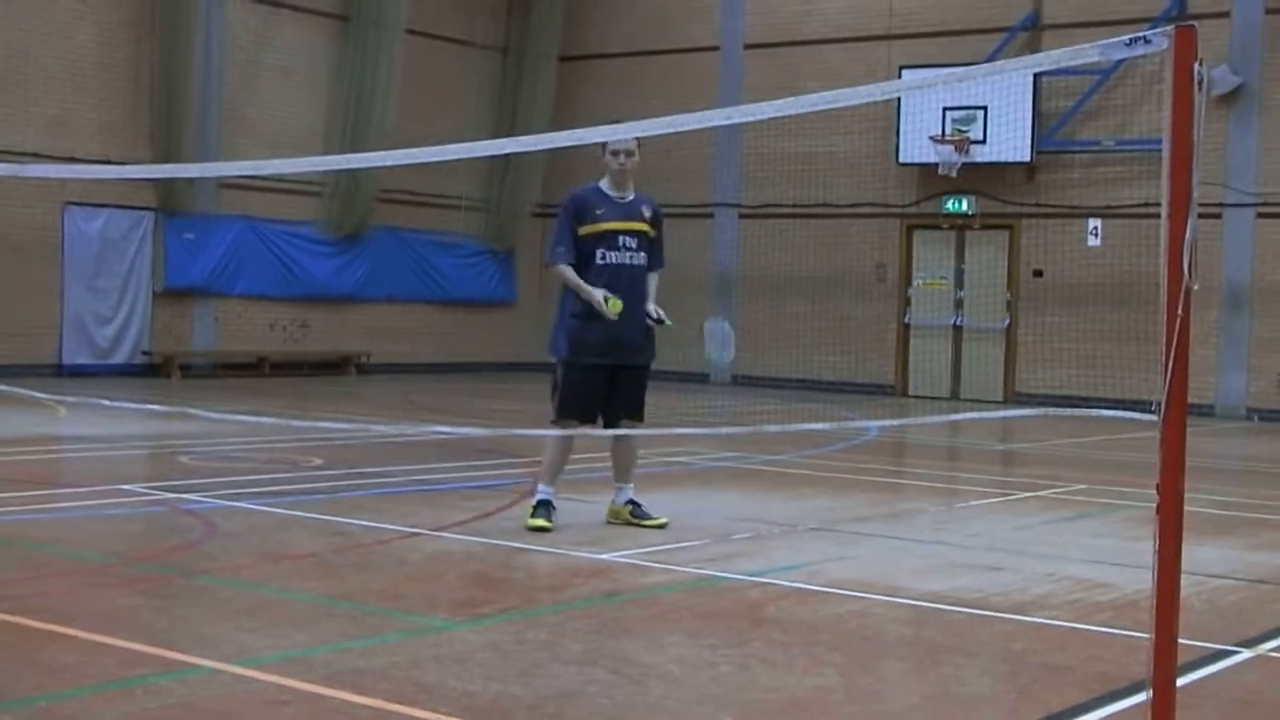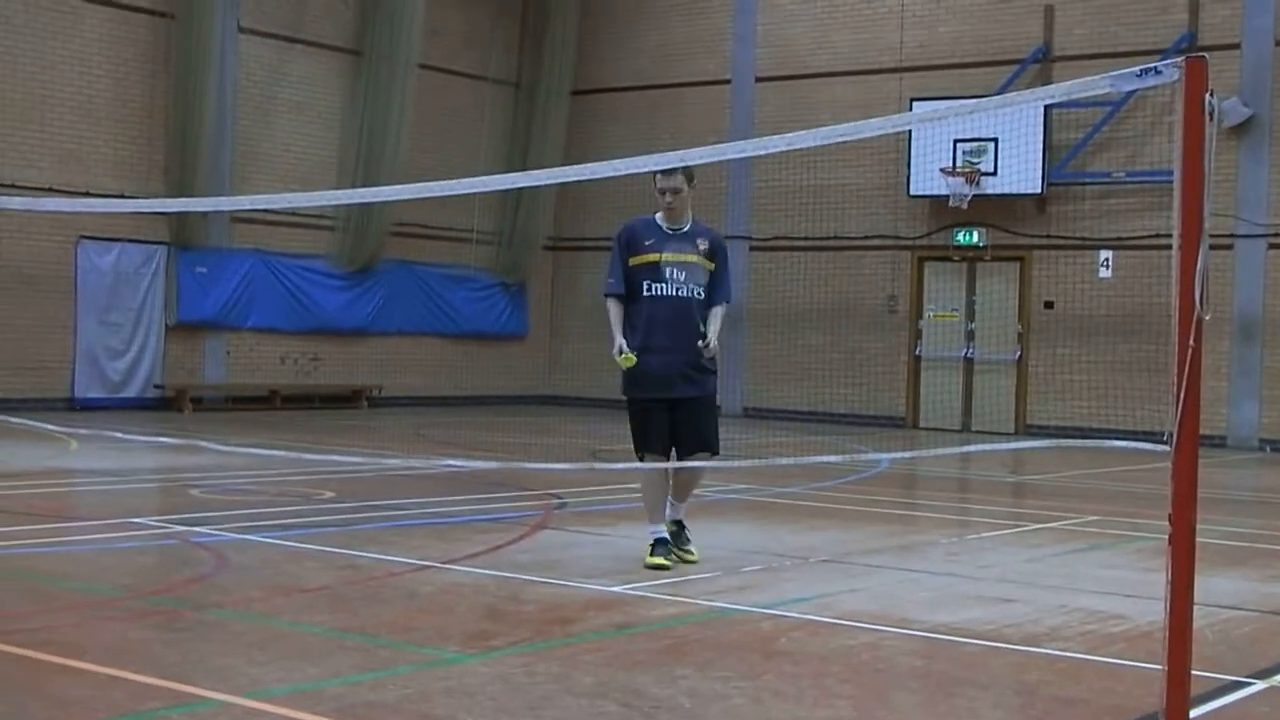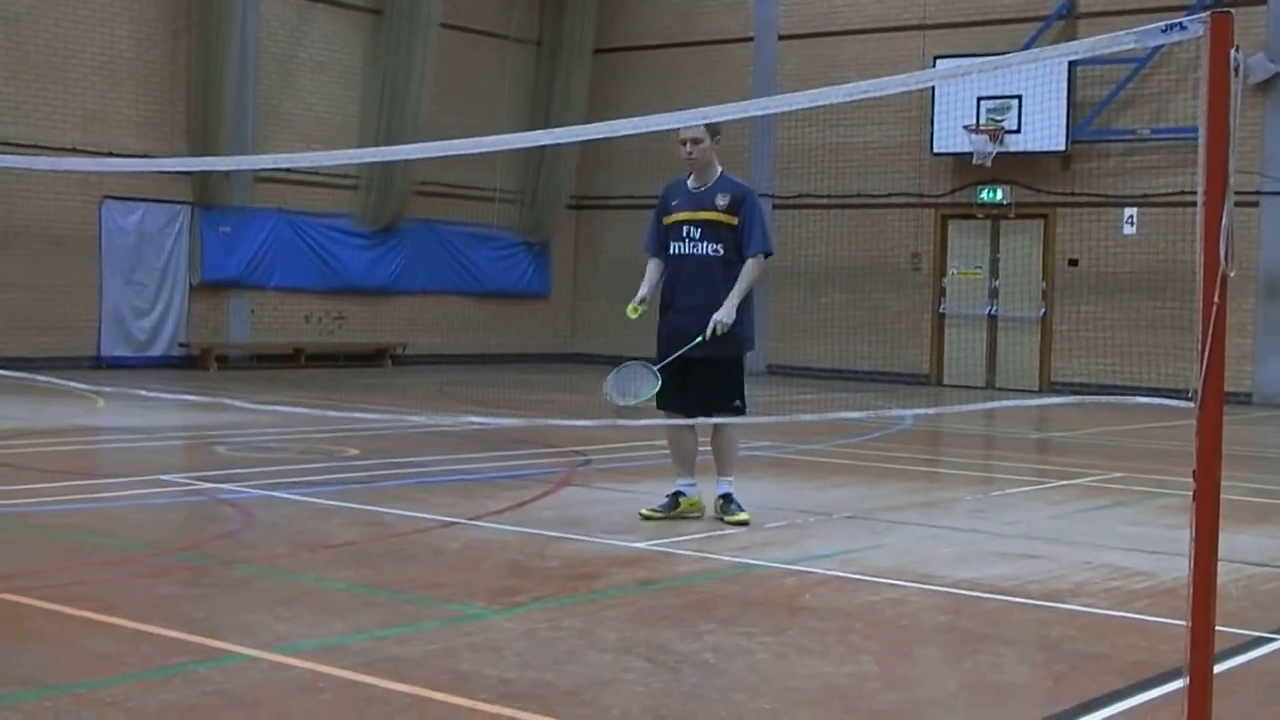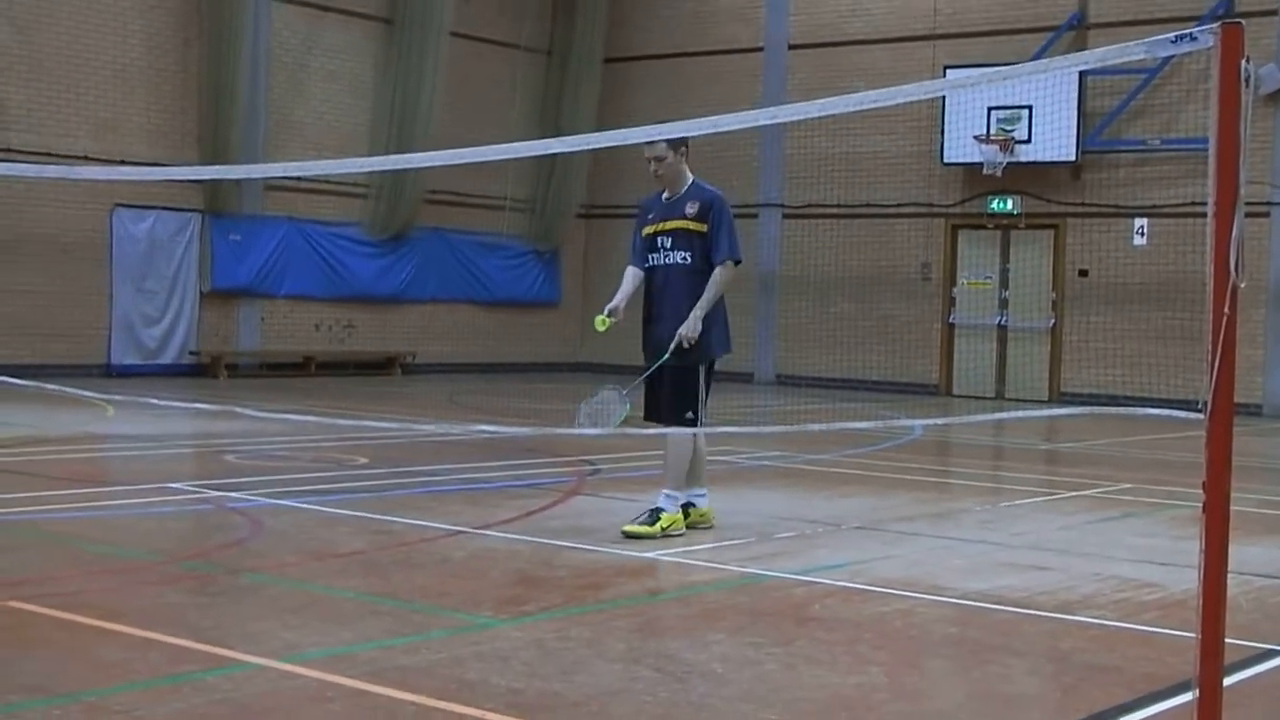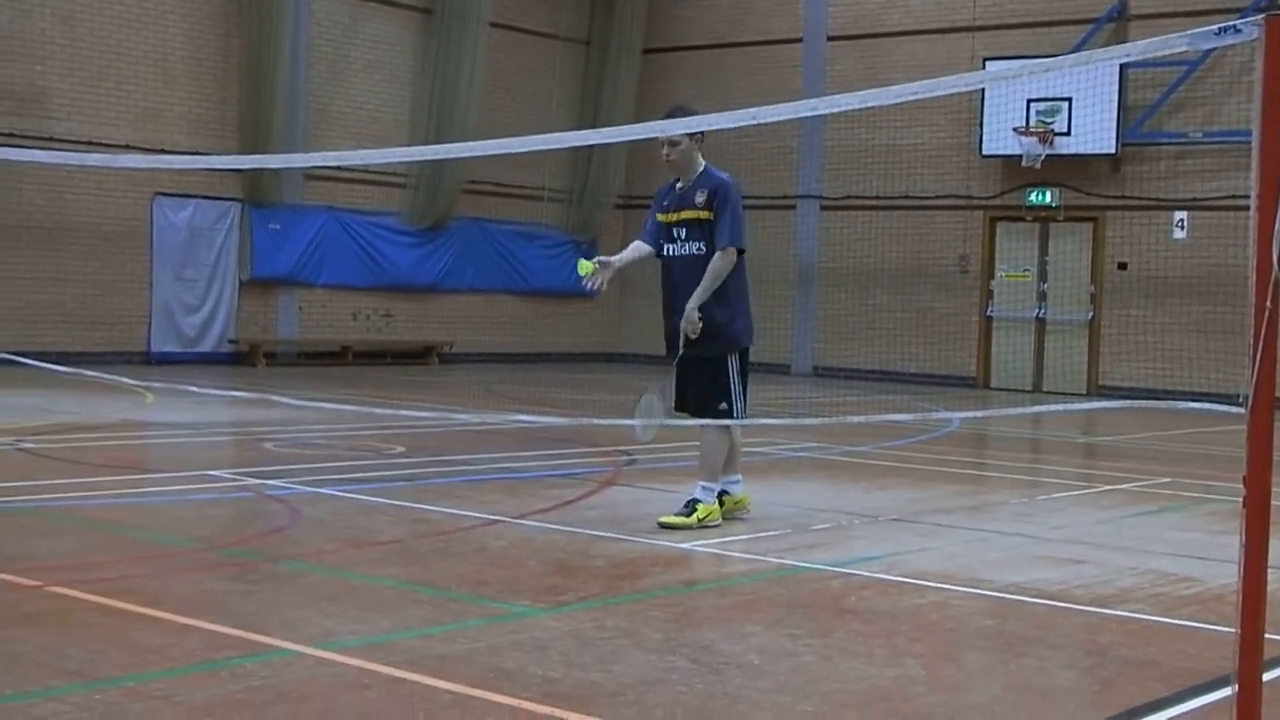
dt=0.7s
person 1, frame 1
left shoulder: (649, 210)
right shoulder: (580, 202)
right elbow: (559, 264)
left wrist: (650, 302)
right wrist: (589, 292)
left hip: (633, 337)
right hip: (585, 335)
left knee: (628, 420)
right knee: (570, 418)
left ankle: (623, 501)
right ankle: (543, 498)
person 1, frame 2
left shoulder: (711, 242)
right shoulder: (632, 234)
left elbow: (718, 301)
right elbow: (615, 295)
left wrist: (713, 335)
right wrist: (618, 337)
left hip: (694, 369)
right hip: (646, 367)
left knee: (700, 452)
right knee: (653, 454)
left ankle: (676, 516)
right ankle: (658, 537)
person 1, frame 3
left shoulder: (740, 195)
right shoulder: (671, 195)
left elbow: (756, 257)
right elbow: (658, 255)
left wrist: (731, 305)
right wrist: (646, 290)
left hip: (721, 325)
right hip: (675, 324)
left knee: (724, 411)
right knee: (675, 409)
left ankle: (725, 493)
right ankle: (685, 493)
person 1, frame 4
left shoulder: (711, 201)
right shoulder: (648, 208)
left elbow: (726, 265)
right elbow: (638, 263)
left wrist: (696, 316)
right wrist: (620, 299)
left hip: (694, 333)
right hip: (658, 332)
left knee: (682, 418)
right knee: (683, 420)
left ankle: (669, 508)
right ankle: (697, 503)
person 1, frame 5
left shoulder: (720, 187)
right shoulder: (664, 196)
left elbow: (728, 252)
right elbow: (649, 242)
left wrist: (696, 305)
right wrist: (615, 261)
left hip: (719, 321)
right hip: (684, 324)
left knee: (717, 410)
right knee: (715, 411)
left ankle: (705, 499)
right ankle: (731, 491)
